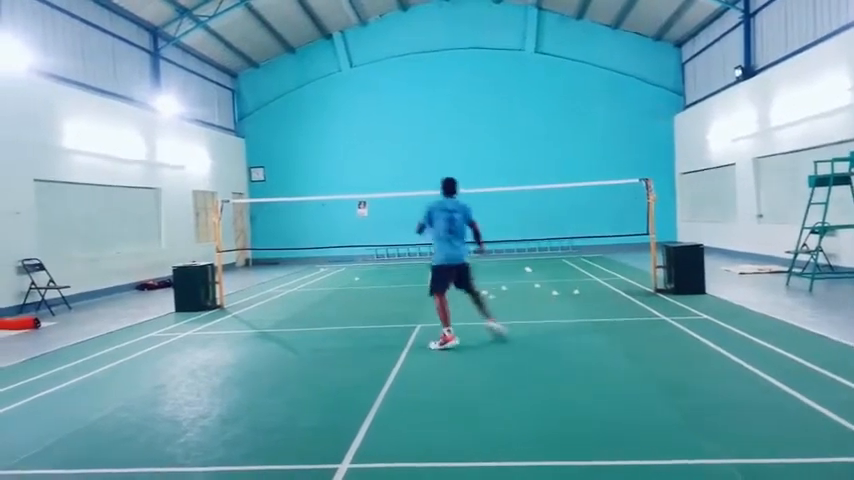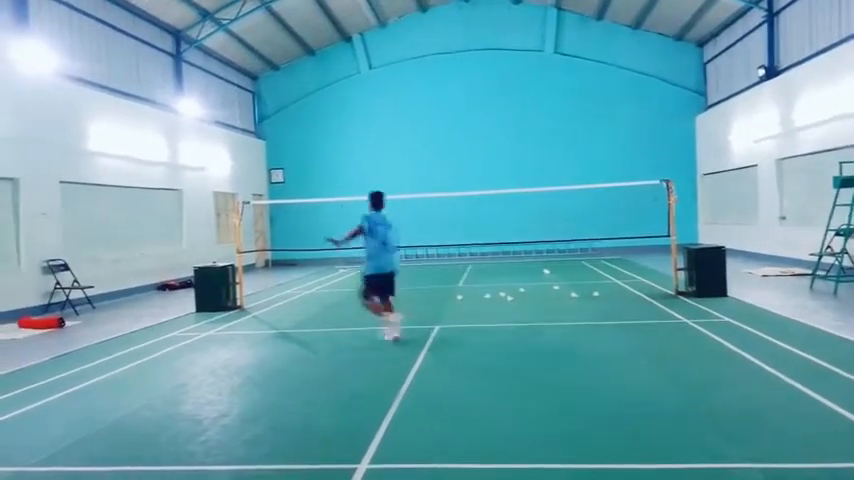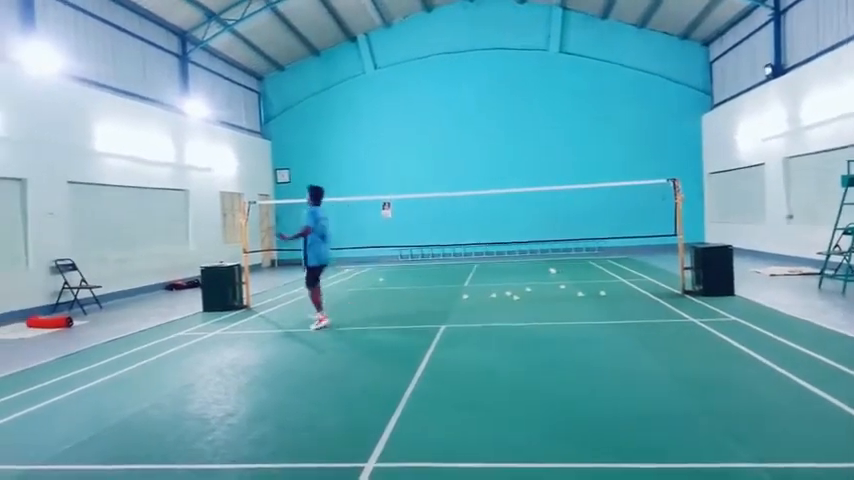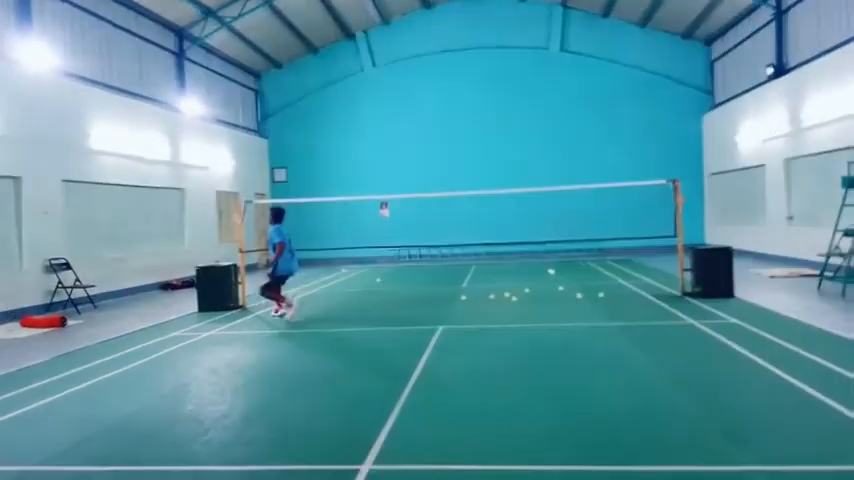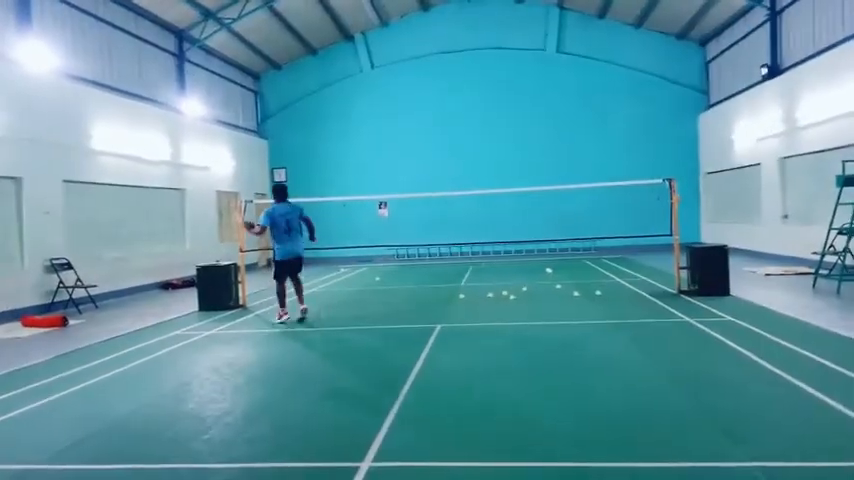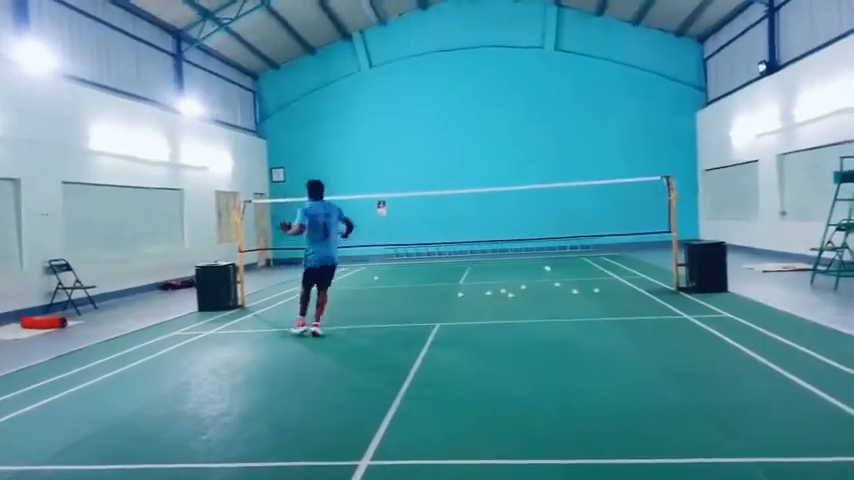
dt=0.5s
person 1, frame 1
left shoulder: (432, 207)
right shoulder: (464, 208)
left elbow: (419, 230)
right elbow: (476, 229)
left wrist: (423, 225)
right wrist: (480, 245)
left hip: (441, 259)
right hip: (460, 258)
left knee: (438, 295)
right knee: (472, 292)
left ankle: (448, 335)
right ankle: (490, 321)
person 1, frame 2
left shoulder: (368, 217)
right shoulder: (387, 223)
left elbow: (358, 230)
left wrist: (340, 241)
left hip: (374, 265)
right hip: (391, 264)
left knee: (367, 299)
right knee: (384, 299)
left ankle: (391, 318)
right ankle: (392, 328)
person 1, frame 3
left shoulder: (310, 212)
right shoulder: (322, 213)
left elbow: (306, 231)
left wrist: (287, 238)
left hip: (313, 257)
right hip: (323, 256)
left knee: (312, 287)
right knee: (314, 284)
left ankle: (322, 317)
right ankle: (320, 313)
person 1, frame 4
left shoulder: (274, 230)
right shoulder: (281, 230)
left elbow: (280, 248)
left wrist: (272, 264)
left hip: (282, 268)
right hip: (291, 266)
left knee: (264, 290)
right knee: (275, 285)
left ankle: (288, 302)
right ankle: (279, 307)
person 1, frame 5
left shoulder: (269, 211)
right shoulder: (296, 208)
left elbow: (260, 231)
right elbow: (309, 223)
left wrist: (251, 229)
right wrist: (311, 235)
left hip: (281, 253)
right hip: (297, 251)
left knee: (280, 281)
right knee: (295, 278)
left ankle: (283, 312)
right ankle: (302, 306)
person 1, frame 6
left shoulder: (305, 210)
right shoulder: (334, 208)
left elbow: (299, 230)
right elbow: (350, 225)
left wrist: (288, 230)
right wrist: (345, 234)
left hip: (313, 257)
right hip: (331, 257)
left knee: (306, 289)
right knee: (322, 290)
left ankle: (301, 322)
right ankle: (316, 324)
